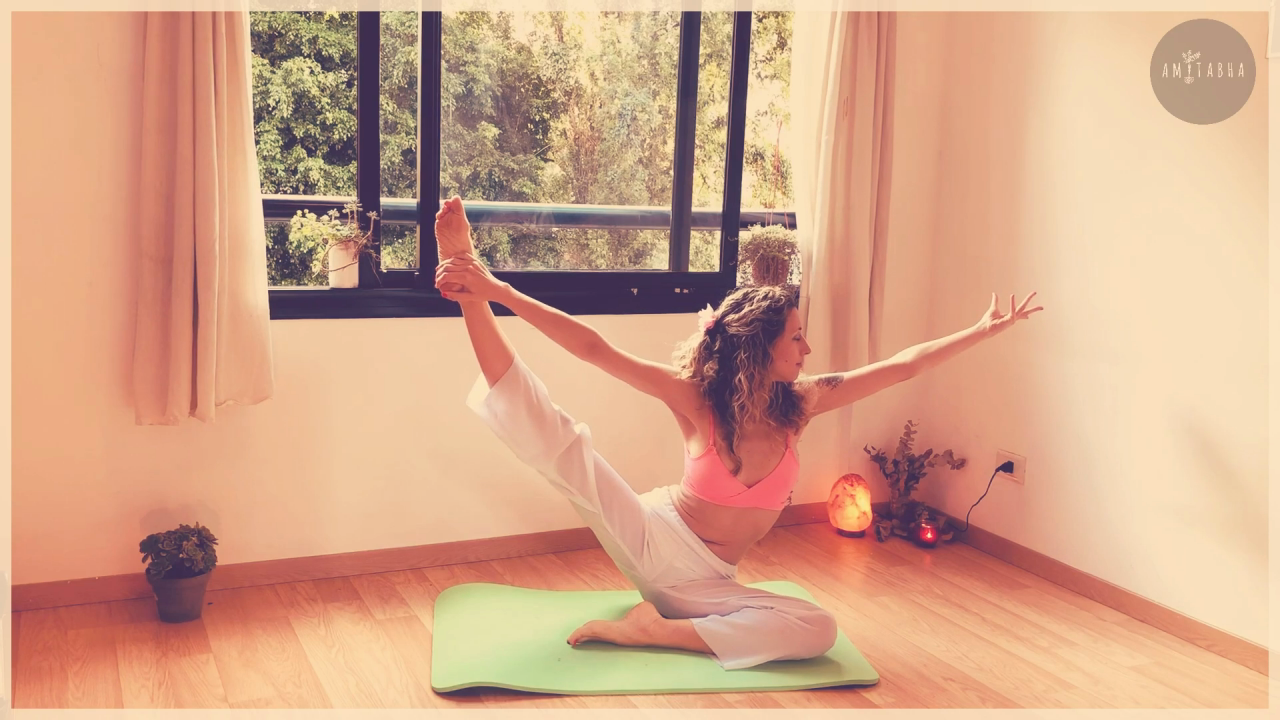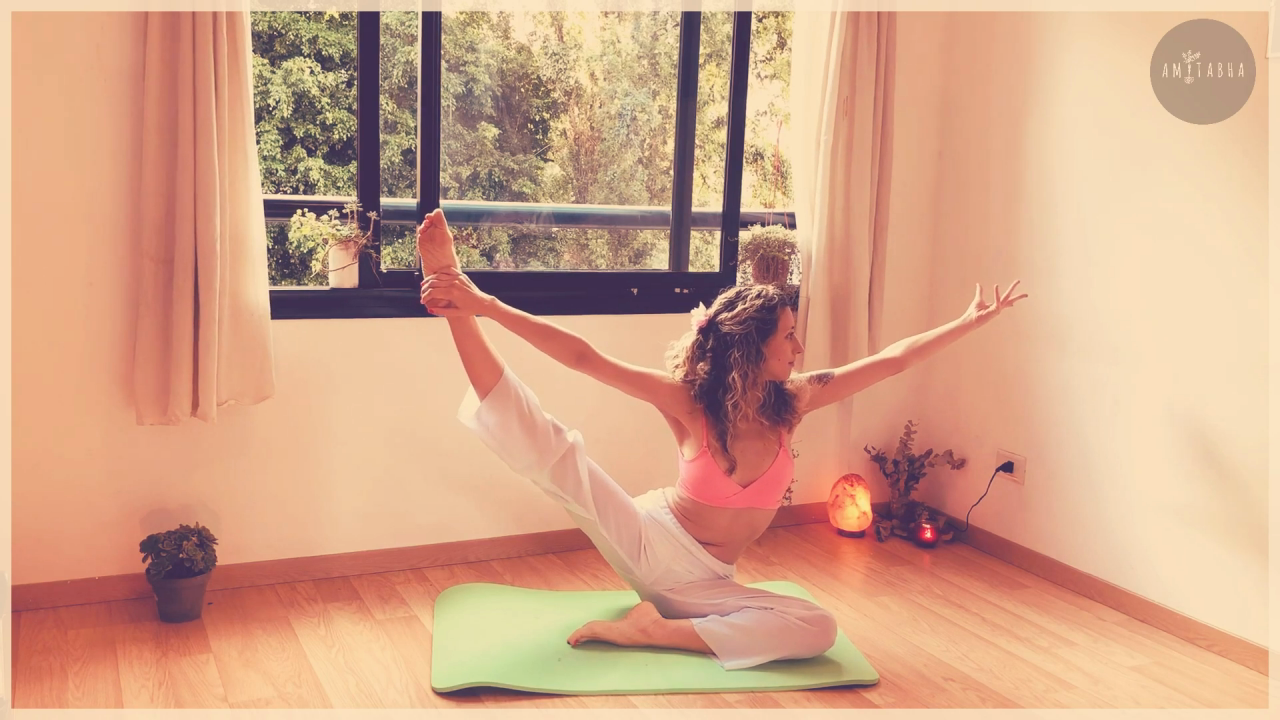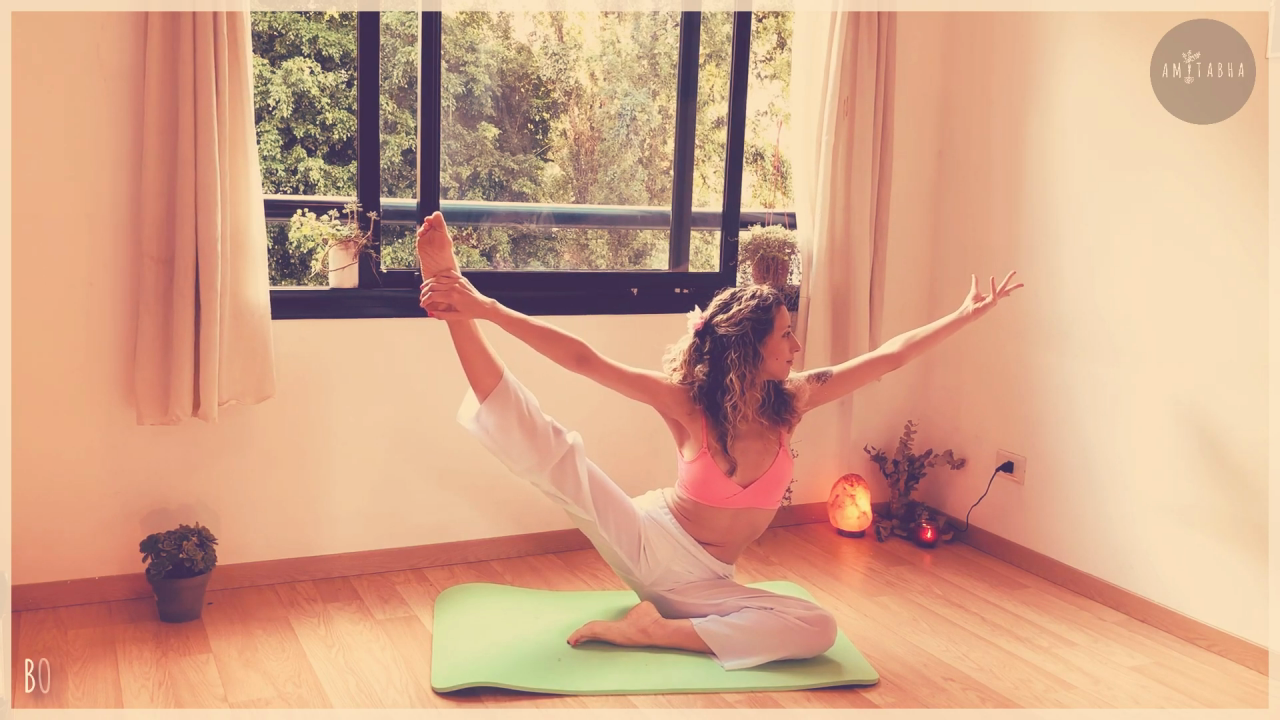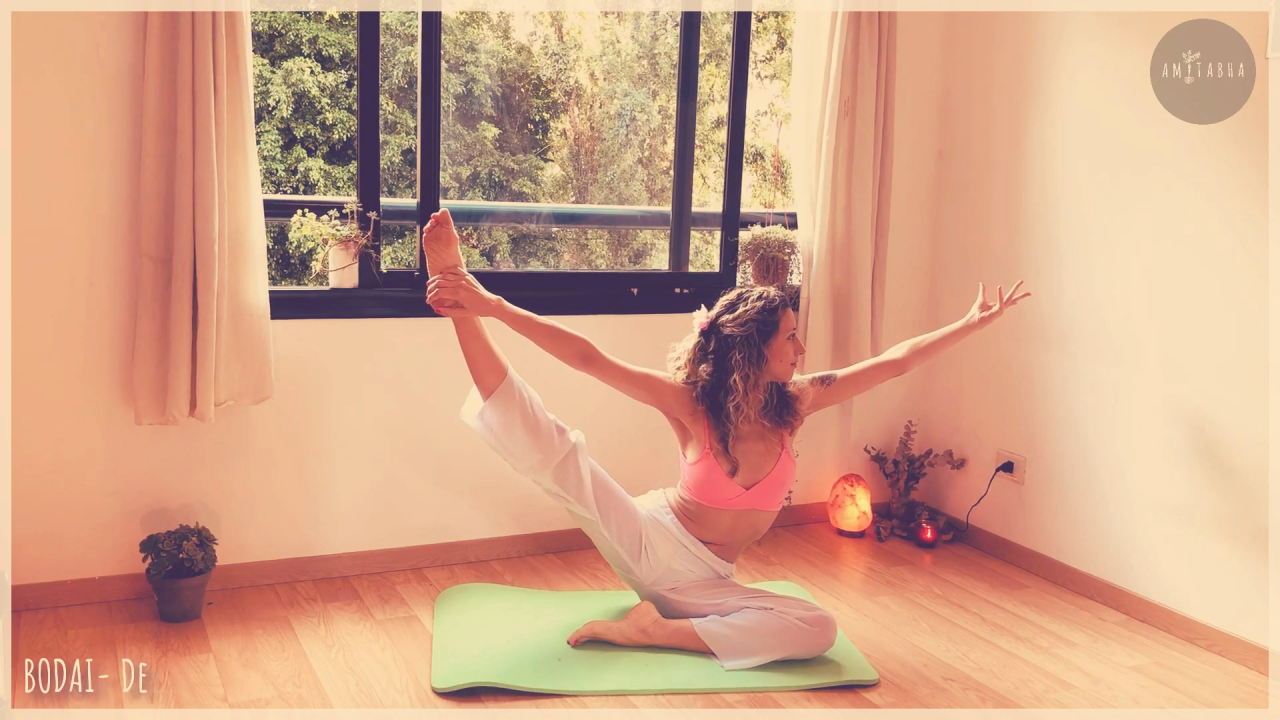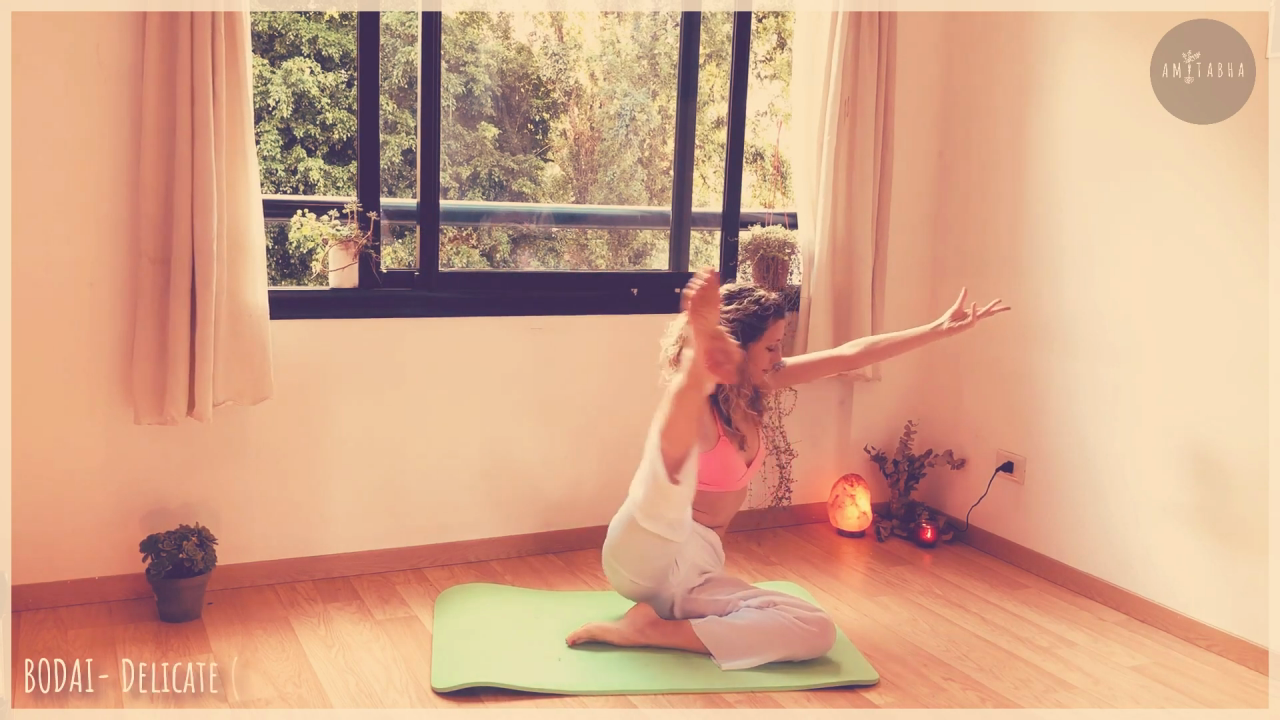
dt=1s
person 1, frame 1
left shoulder: (799, 403)
right shoulder: (695, 396)
left elbow: (903, 364)
right elbow: (597, 349)
left wrist: (981, 330)
right wrist: (496, 292)
left hip: (704, 582)
right hip: (652, 539)
left knee: (818, 629)
right knee: (556, 439)
left ankle: (654, 629)
person 1, frame 2
left shoulder: (791, 401)
right shoulder: (688, 400)
left elbow: (892, 360)
right elbow: (586, 358)
left wrist: (969, 322)
right wrist: (485, 306)
left hip: (705, 583)
right hip: (649, 541)
left knee: (818, 629)
right knee: (549, 448)
left ankle: (652, 629)
person 1, frame 3
left shoulder: (791, 400)
right shoulder: (687, 401)
left elbow: (890, 355)
right elbow: (585, 360)
left wrist: (965, 315)
right wrist: (484, 308)
left hip: (704, 583)
right hip: (648, 542)
left knee: (819, 629)
right knee: (550, 449)
left ankle: (652, 629)
person 1, frame 4
left shoulder: (795, 401)
right shoulder: (690, 401)
left elbow: (895, 361)
right elbow: (590, 358)
left wrist: (971, 324)
right wrist: (490, 307)
left hip: (704, 582)
right hip: (649, 542)
left knee: (817, 630)
right knee: (554, 451)
left ankle: (653, 629)
person 1, frame 5
left shoulder: (750, 386)
right shoulder: (697, 389)
left elbow: (850, 355)
right elbow: (696, 382)
left wrist: (941, 328)
right wrist: (703, 357)
left hip: (695, 572)
right hip: (639, 557)
left knee: (817, 631)
left ankle: (650, 629)
